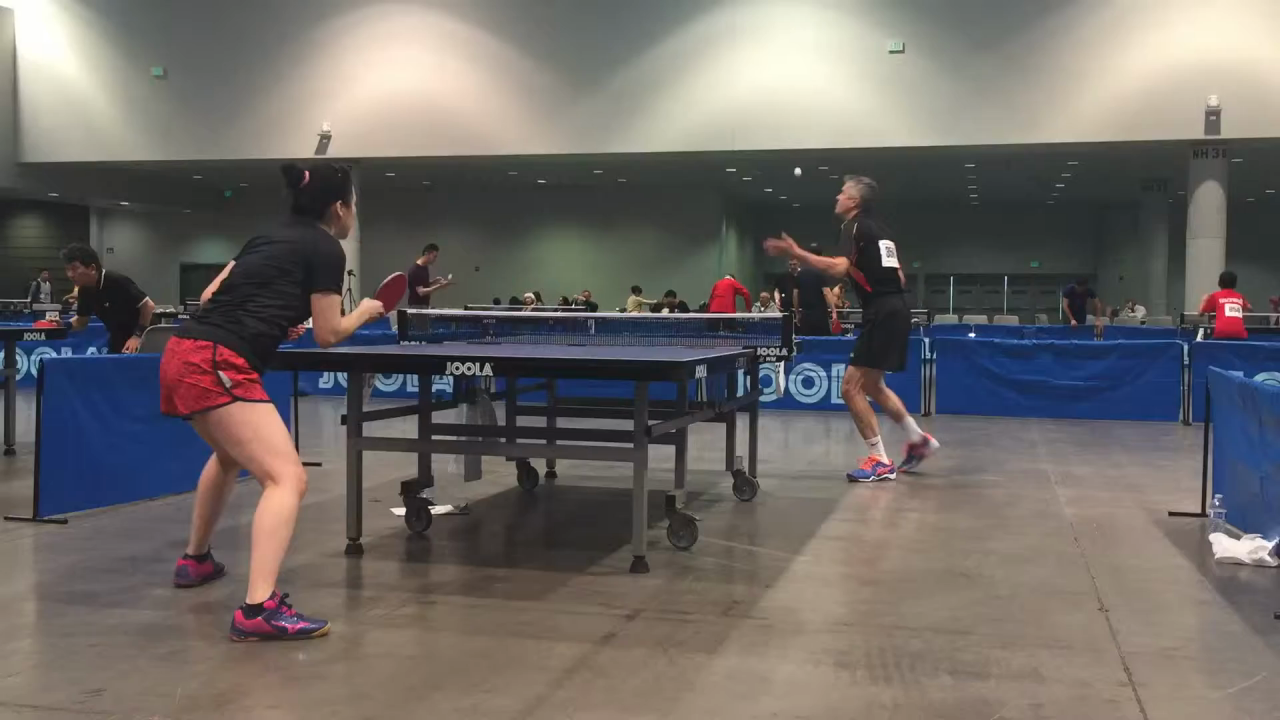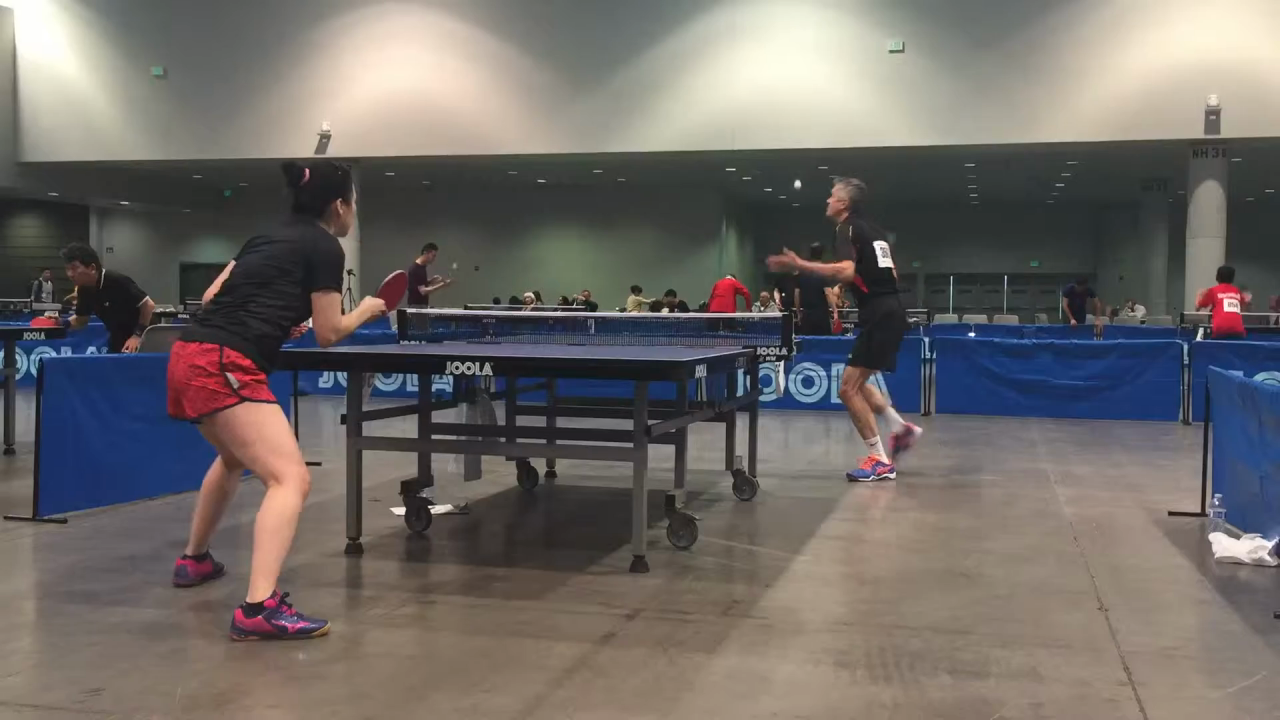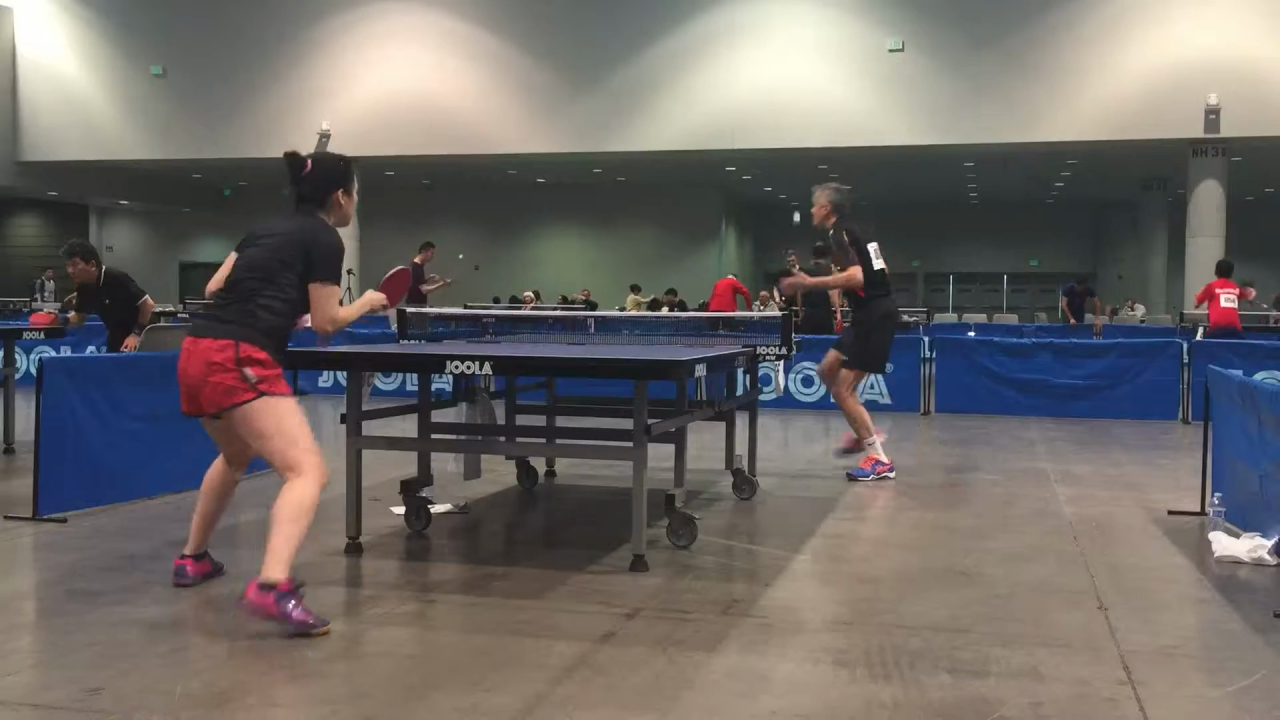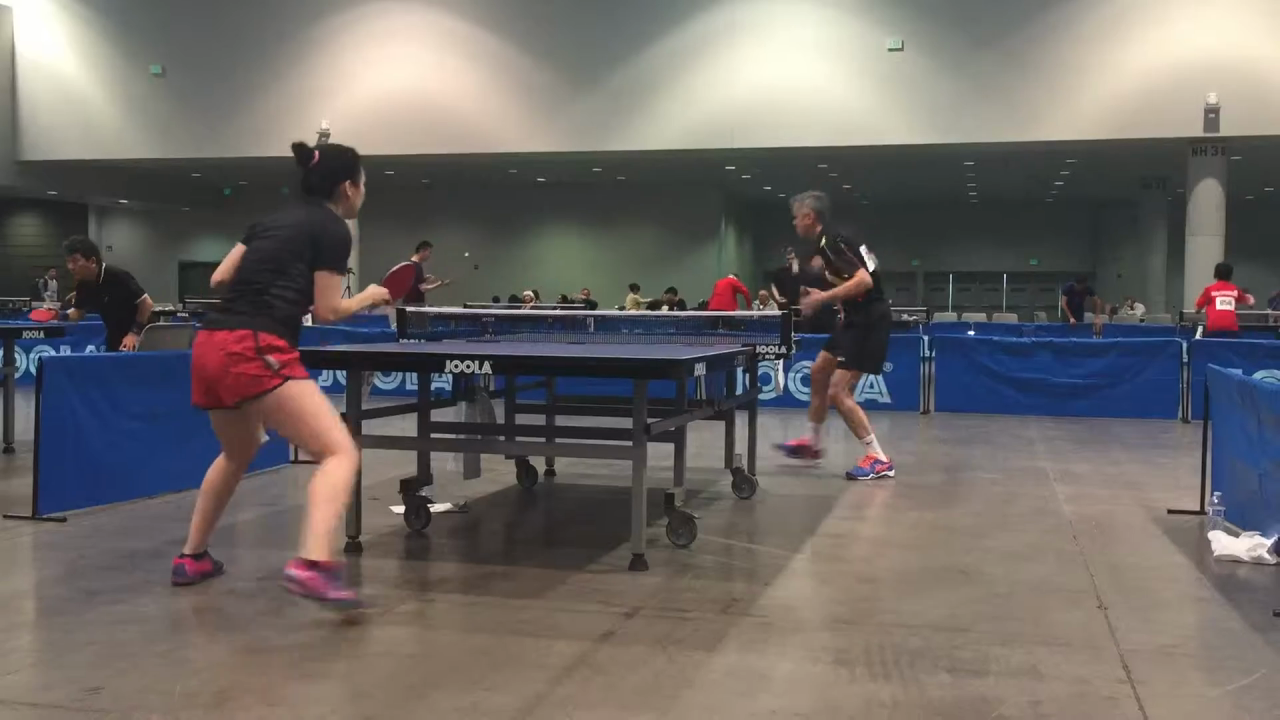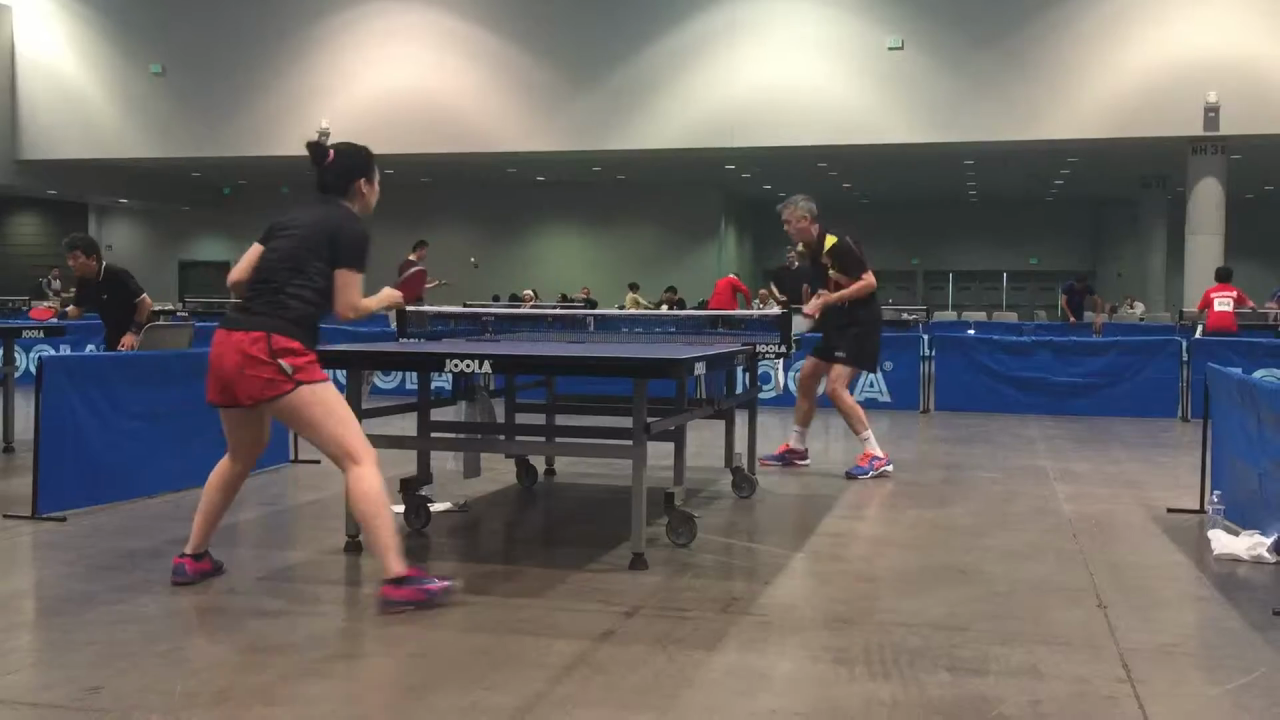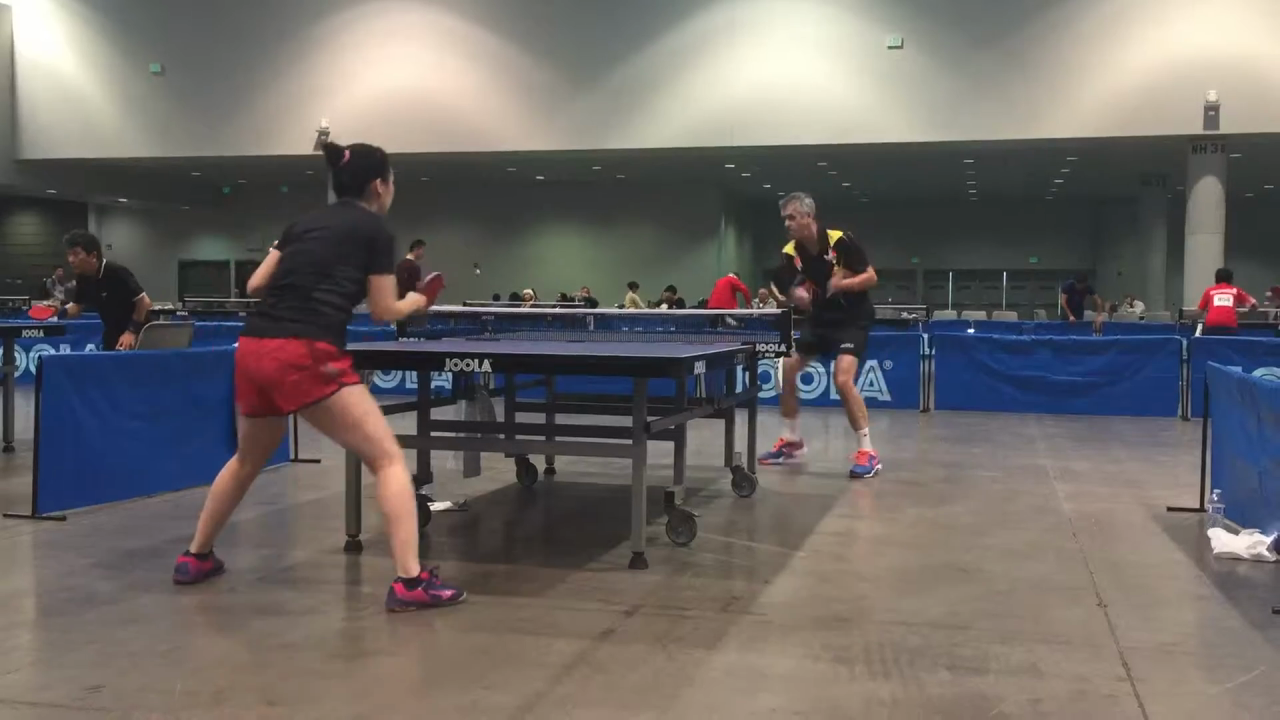
dt=0.1s
person 1, frame 1
left shoulder: (267, 238)
right shoulder: (325, 249)
right elbow: (327, 335)
right wrist: (365, 311)
left hip: (185, 353)
right hip: (216, 364)
left knee: (230, 454)
right knee: (287, 479)
left ankle: (194, 559)
right ankle: (258, 608)
person 1, frame 2
left shoulder: (266, 237)
right shoulder: (324, 247)
right elbow: (328, 333)
right wrist: (366, 309)
left hip: (190, 356)
right hip: (223, 367)
left knee: (234, 457)
right knee: (291, 479)
left ankle: (193, 559)
right ankle: (258, 607)
person 1, frame 3
left shoulder: (266, 229)
right shoulder: (324, 239)
left elbow: (214, 288)
right elbow: (325, 324)
right wrist: (367, 304)
left hip: (199, 352)
right hip: (237, 360)
left knee: (236, 455)
right knee: (309, 473)
left ankle: (192, 558)
right ankle: (271, 590)
person 1, frame 4
left shoulder: (273, 221)
right shoulder: (332, 228)
left elbow: (221, 279)
right elbow: (328, 312)
right wrist: (371, 296)
left hip: (211, 345)
right hip: (253, 349)
left knee: (239, 451)
right knee: (340, 454)
left ankle: (191, 557)
right ankle: (313, 566)
person 1, frame 5
left shoulder: (287, 220)
right shoulder: (349, 228)
left elbow: (237, 280)
right elbow: (347, 309)
right wrist: (388, 295)
left hip: (229, 346)
right hip: (271, 352)
left knee: (241, 456)
right knee: (358, 458)
left ankle: (191, 558)
right ankle: (399, 579)
person 1, frame 6
left shoulder: (304, 223)
right shoulder: (374, 229)
left elbow: (257, 285)
right elbow: (385, 313)
right wrist: (416, 301)
left hip: (252, 349)
right hip: (305, 358)
left knee: (249, 459)
right knee: (389, 461)
left ankle: (195, 557)
right ankle: (411, 581)
person 2, frame 1
left shoulder: (855, 227)
right shoulder: (877, 228)
left elbow: (840, 268)
right elbow: (897, 276)
left wrist: (796, 253)
left hip: (883, 315)
right hip: (894, 312)
left knee: (851, 388)
right knee: (872, 384)
left ankle: (881, 461)
right ankle: (918, 438)
person 2, frame 2
left shoulder: (849, 229)
right shoulder: (870, 230)
left elbow: (846, 272)
right elbow: (888, 274)
left wrist: (796, 264)
left hip: (879, 316)
right hip: (888, 313)
left knee: (848, 389)
right knee: (856, 383)
left ankle: (880, 461)
right ankle: (901, 429)
person 2, frame 3
left shoulder: (838, 233)
right shoulder: (850, 232)
left elbow: (855, 278)
right elbow: (862, 272)
left wrist: (808, 283)
left hip: (875, 319)
right hip: (868, 317)
left knee: (842, 391)
right knee: (829, 368)
left ankle: (880, 460)
right ankle: (864, 434)
person 2, frame 4
left shoulder: (832, 242)
right shoulder: (827, 243)
left elbow: (864, 281)
left wrist: (823, 298)
left hip: (869, 321)
right hip: (858, 319)
left knee: (837, 392)
right knee: (818, 373)
left ankle: (878, 459)
right ankle: (812, 443)
person 2, frame 5
left shoulder: (838, 245)
right shoulder: (804, 252)
left elbow: (869, 283)
left wrist: (830, 299)
right wrist: (814, 305)
left hip: (862, 323)
right hip: (836, 323)
left knee: (836, 388)
right knee: (806, 380)
left ankle: (875, 455)
right ankle: (796, 448)
person 2, frame 6
left shoulder: (840, 240)
right shoulder: (791, 253)
left elbow: (871, 277)
right elbow: (800, 296)
left wrist: (846, 283)
right wrist: (797, 295)
left hip: (853, 318)
right hip: (821, 317)
left knee: (843, 381)
right knee: (787, 371)
left ankle: (868, 452)
right ankle: (791, 441)
